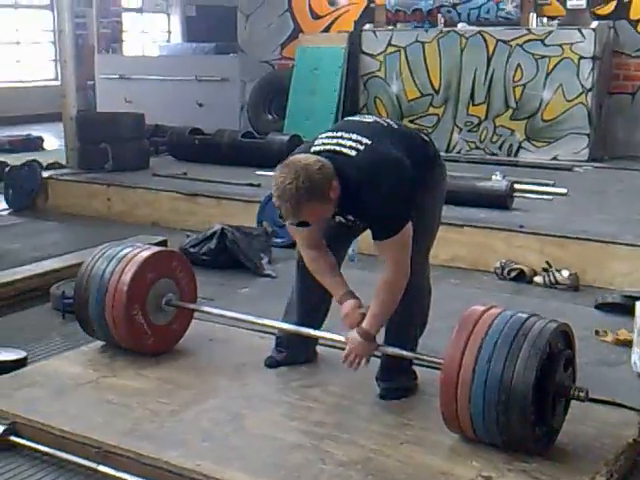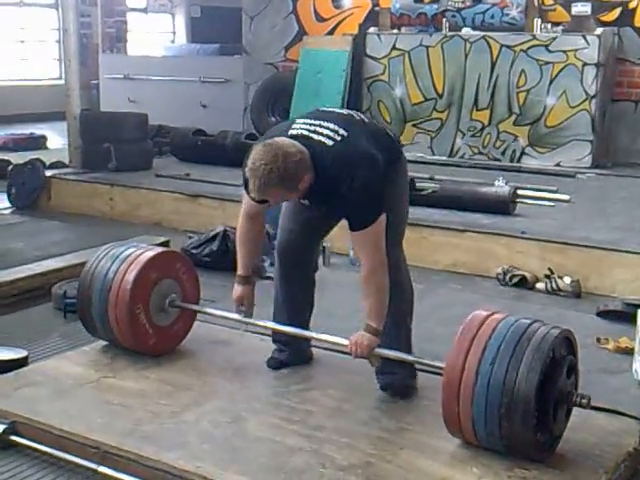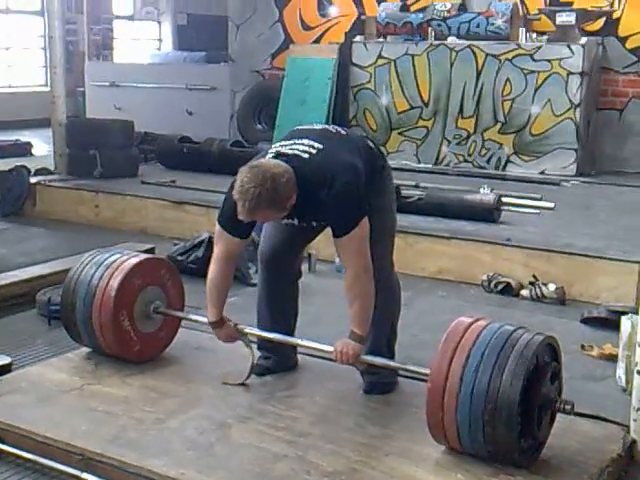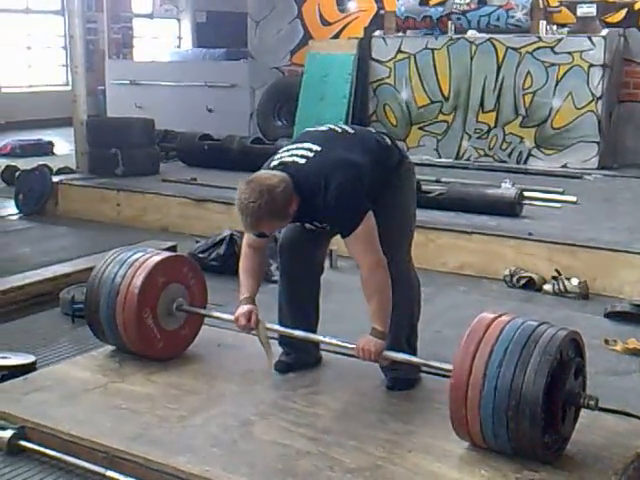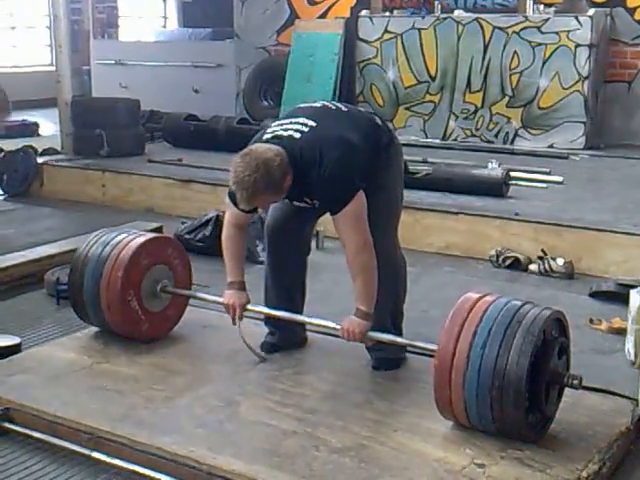
dt=1s
person 1, frame 1
left shoulder: (379, 189)
right shoulder: (295, 186)
left elbow: (395, 270)
right elbow: (312, 249)
left wrist: (367, 333)
right wrist: (345, 297)
left hip: (419, 174)
left knee: (410, 269)
right knee: (310, 259)
left ankle: (397, 367)
right ankle: (295, 345)
person 1, frame 2
left shoulder: (355, 181)
right shoulder: (263, 164)
left elbow: (372, 263)
right elbow: (251, 216)
left wrist: (373, 330)
right wrist: (244, 279)
left hip: (383, 168)
right hip: (318, 167)
left knee: (389, 262)
right knee: (289, 249)
left ankle: (395, 362)
right ankle: (292, 345)
person 1, frame 3
left shoulder: (338, 192)
right shoulder: (246, 191)
left elbow: (358, 269)
right elbow: (223, 257)
left wrist: (356, 336)
right wrist: (217, 320)
left hip: (369, 178)
left knee: (377, 268)
right knee: (272, 257)
right ankle: (277, 351)
person 1, frame 4
left shoulder: (337, 194)
right shoulder: (263, 194)
left elbow: (372, 264)
right elbow: (253, 246)
left wrist: (378, 332)
right wrist: (246, 299)
left hip: (388, 173)
left knee: (394, 262)
right knee: (292, 251)
left ankle: (401, 359)
right ankle: (299, 348)
person 1, frame 5
left shoulder: (331, 171)
right shoulder: (252, 170)
left elbow: (358, 245)
right elbow: (234, 224)
left wrist: (363, 314)
right wrist: (235, 284)
left hip: (377, 155)
left knee: (380, 243)
right knee: (279, 230)
left ankle: (386, 339)
right ankle: (285, 328)
